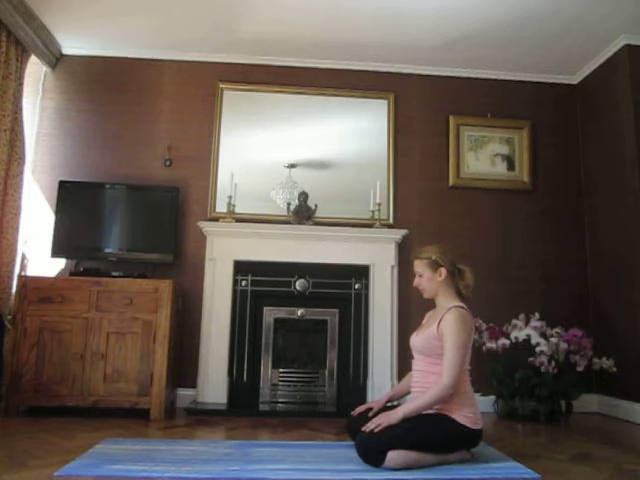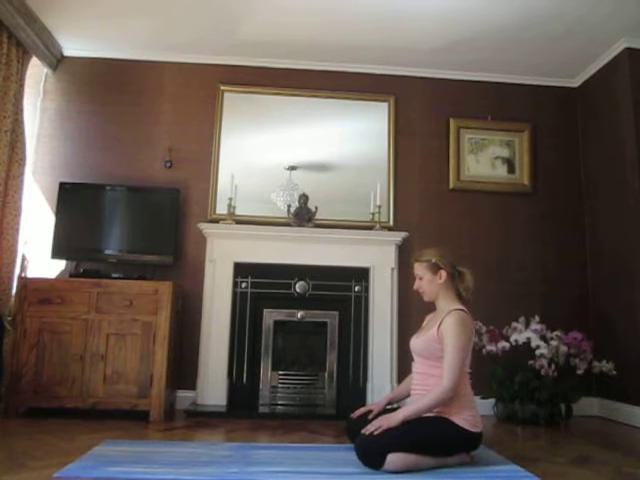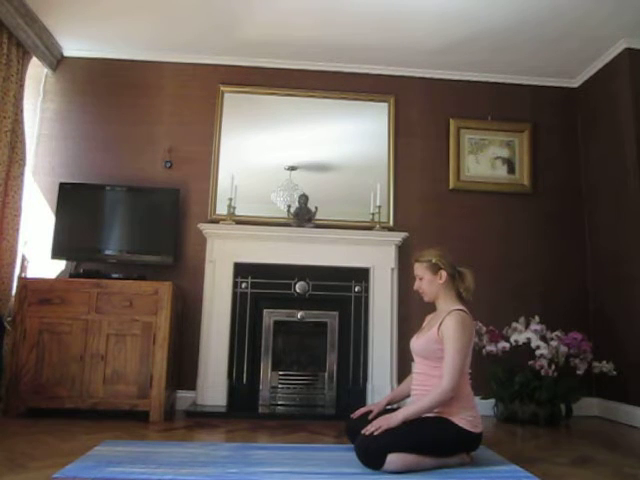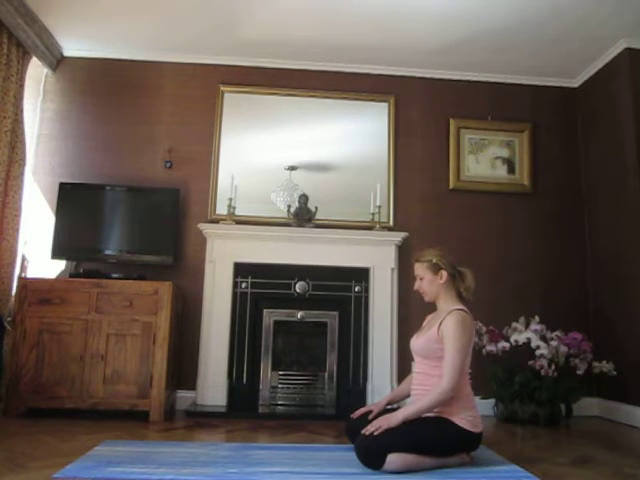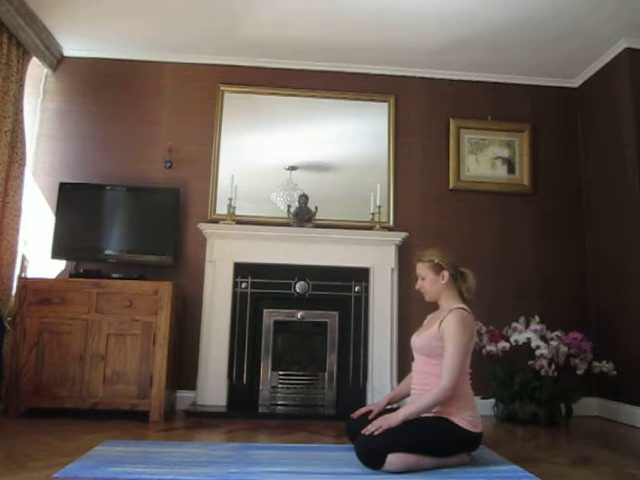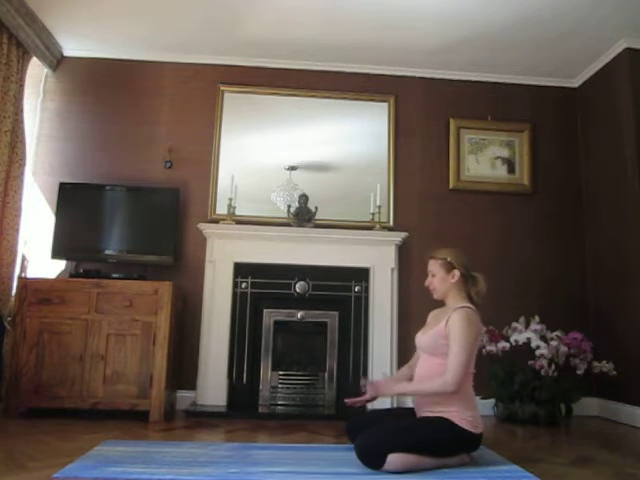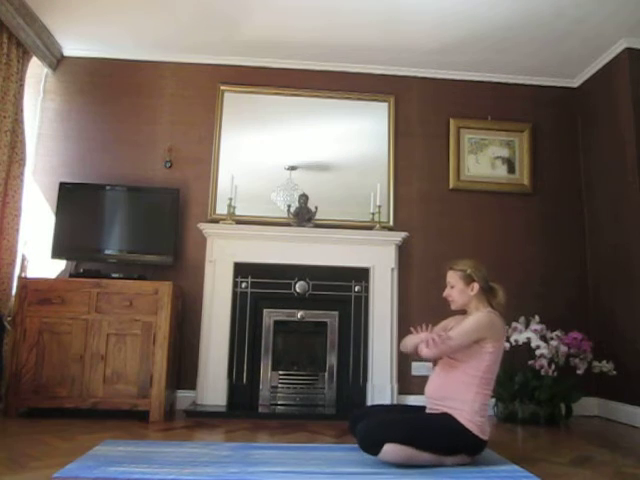
dt=0.7s
person 1, frame 1
left shoulder: (456, 316)
right shoulder: (432, 315)
left elbow: (448, 384)
left wrist: (399, 412)
right wrist: (386, 398)
left hip: (455, 421)
right hip: (429, 411)
left knee: (369, 446)
right knee: (357, 423)
left ankle: (453, 453)
right ankle: (442, 448)
person 1, frame 2
left shoulder: (456, 318)
right shoulder: (431, 318)
left elbow: (448, 387)
left wrist: (398, 415)
right wrist: (385, 401)
left hip: (454, 424)
right hip: (429, 414)
left knee: (369, 449)
right knee: (356, 426)
left ankle: (453, 457)
right ankle: (442, 451)
person 1, frame 3
left shoulder: (456, 319)
right shoulder: (431, 319)
left elbow: (448, 388)
left wrist: (398, 416)
right wrist: (386, 401)
left hip: (454, 424)
right hip: (428, 414)
left knee: (369, 449)
right knee: (356, 426)
left ankle: (453, 457)
right ankle: (443, 452)
person 1, frame 4
left shoulder: (457, 319)
right shoulder: (431, 318)
left elbow: (448, 387)
left wrist: (398, 415)
right wrist: (385, 401)
left hip: (454, 424)
right hip: (429, 414)
left knee: (369, 449)
right knee: (356, 426)
left ankle: (452, 457)
right ankle: (441, 451)
person 1, frame 5
left shoulder: (457, 318)
right shoulder: (433, 318)
left elbow: (447, 386)
right elbow: (419, 373)
left wrist: (398, 416)
right wrist: (386, 401)
left hip: (454, 424)
right hip: (429, 414)
left knee: (368, 449)
right knee: (356, 426)
left ankle: (452, 457)
right ankle: (444, 452)
person 1, frame 6
left shoulder: (463, 316)
right shoulder: (435, 315)
left elbow: (451, 383)
right elbow: (416, 366)
left wrist: (396, 388)
right wrist: (379, 389)
left hip: (455, 425)
right hip: (428, 415)
left knee: (368, 449)
right knee: (356, 427)
left ankle: (450, 458)
right ankle: (443, 451)
person 1, frame 7
left shoulder: (487, 320)
right shoulder: (456, 322)
left elbow: (429, 351)
right elbow: (405, 346)
left wrist: (424, 341)
right wrist: (422, 337)
left hip: (463, 427)
right hip: (441, 415)
left knee: (369, 435)
right knee: (359, 419)
left ankle: (449, 457)
right ankle: (443, 450)
